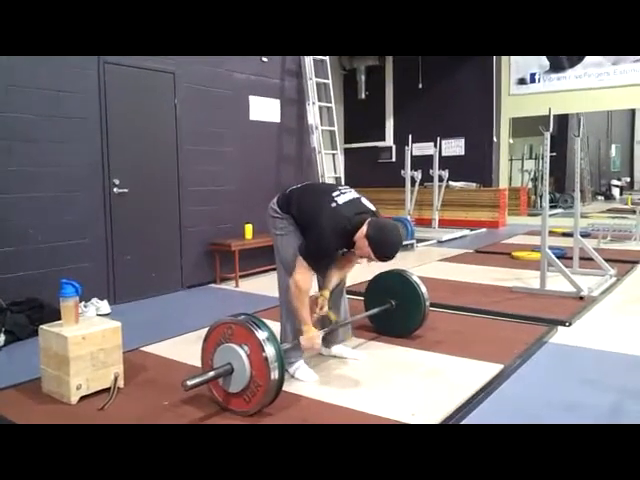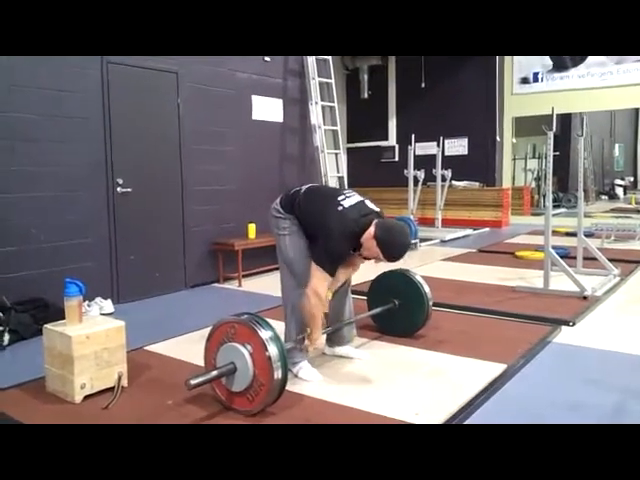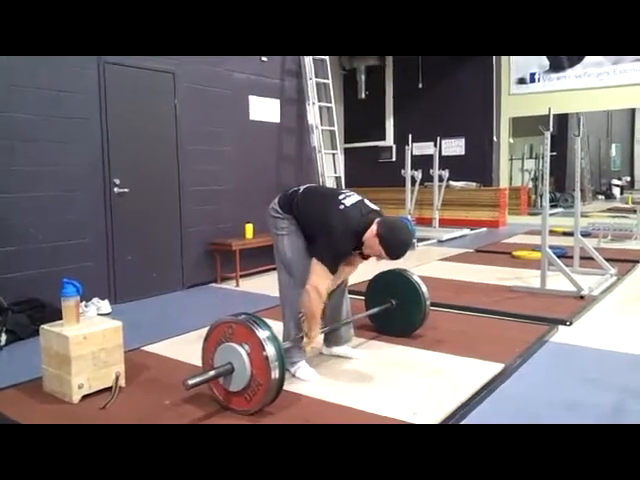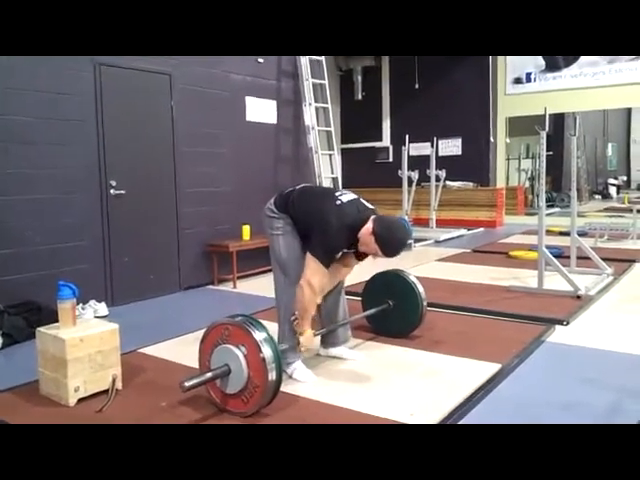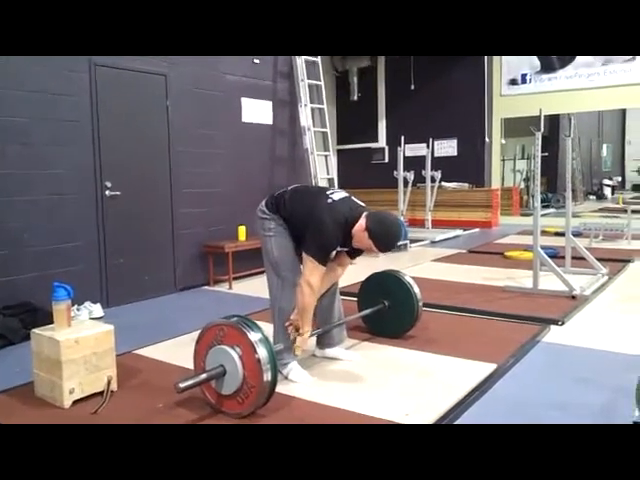
dt=0.3s
person 1, frame 1
left shoulder: (376, 227)
right shoulder: (329, 231)
left elbow: (347, 260)
right elbow: (299, 282)
left wrist: (325, 293)
right wrist: (308, 331)
left hip: (316, 208)
right hip: (286, 215)
left knee: (335, 280)
right knee: (293, 280)
left ankle: (333, 342)
right ankle: (292, 357)
person 1, frame 2
left shoulder: (380, 227)
right shoulder: (338, 234)
left elbow: (350, 264)
right elbow: (315, 290)
left wrist: (327, 294)
right wrist: (314, 336)
left hip: (317, 212)
right hip: (289, 215)
left knee: (341, 280)
right knee: (301, 282)
left ankle: (338, 342)
right ankle: (296, 356)
person 1, frame 3
left shoulder: (379, 226)
right shoulder: (340, 233)
left elbow: (349, 264)
right elbow: (315, 287)
left wrist: (319, 298)
right wrist: (312, 333)
left hip: (316, 213)
right hip: (286, 215)
left knee: (338, 279)
right knee: (299, 281)
left ankle: (336, 342)
right ankle: (294, 357)
person 1, frame 4
left shoulder: (371, 227)
right shoulder: (335, 229)
left elbow: (343, 267)
right elbow: (309, 282)
left wrist: (315, 299)
right wrist: (305, 329)
left hip: (310, 217)
right hip: (283, 217)
left knee: (334, 281)
right knee: (293, 282)
left ankle: (333, 343)
right ankle: (290, 358)
person 1, frame 5
left shoulder: (362, 226)
right shoulder: (328, 227)
left elbow: (337, 267)
right elbow: (308, 282)
left wrist: (305, 307)
right wrist: (305, 330)
left hip: (303, 219)
right hip: (275, 218)
left knee: (329, 281)
right knee: (288, 282)
left ankle: (329, 343)
right ankle: (285, 358)
